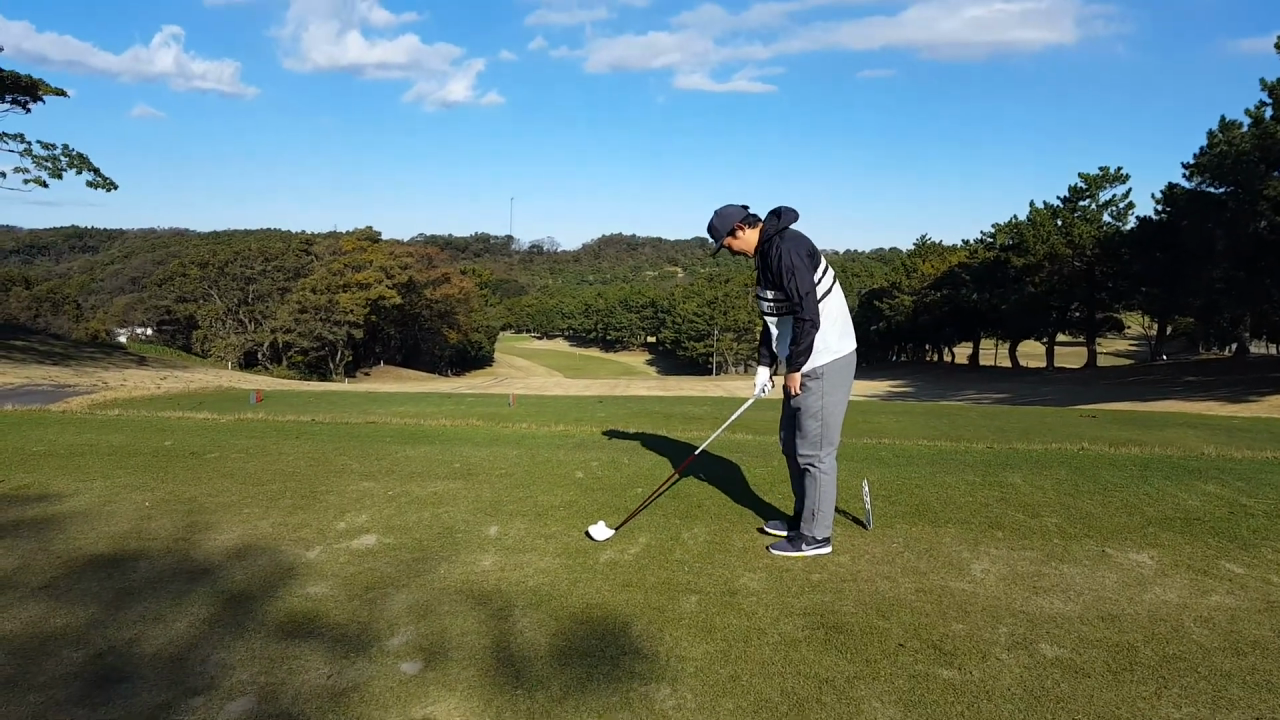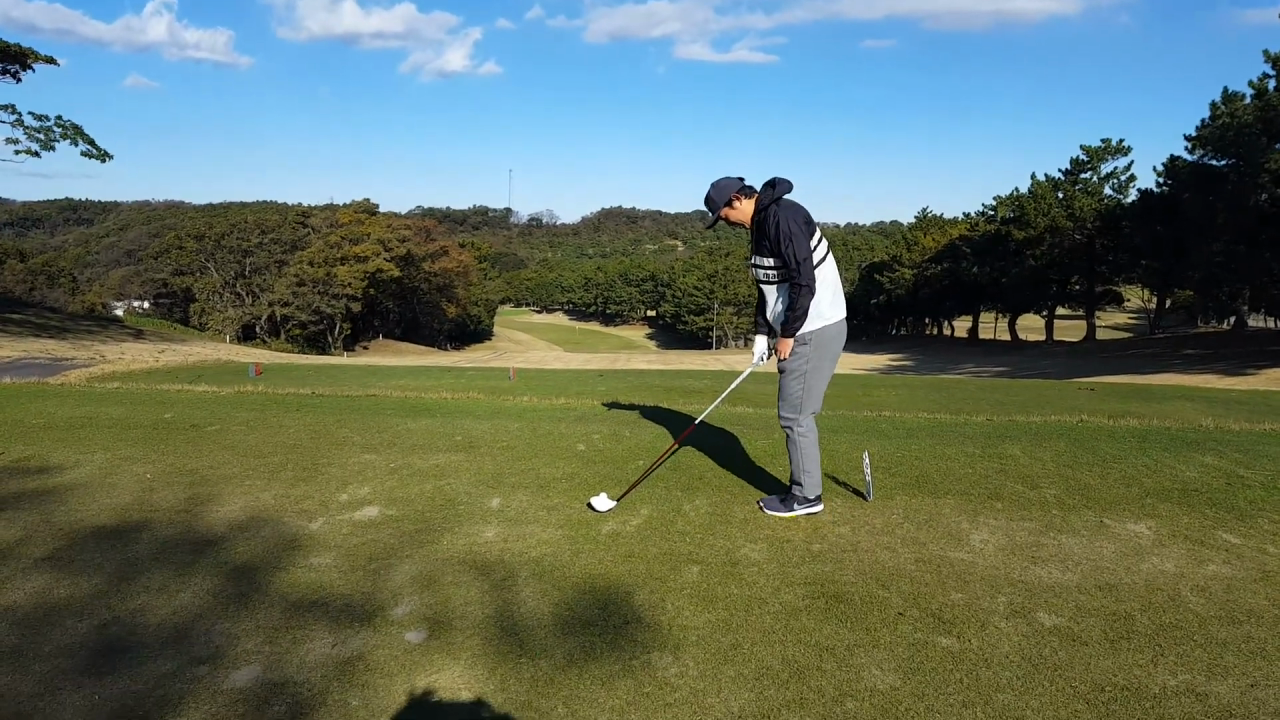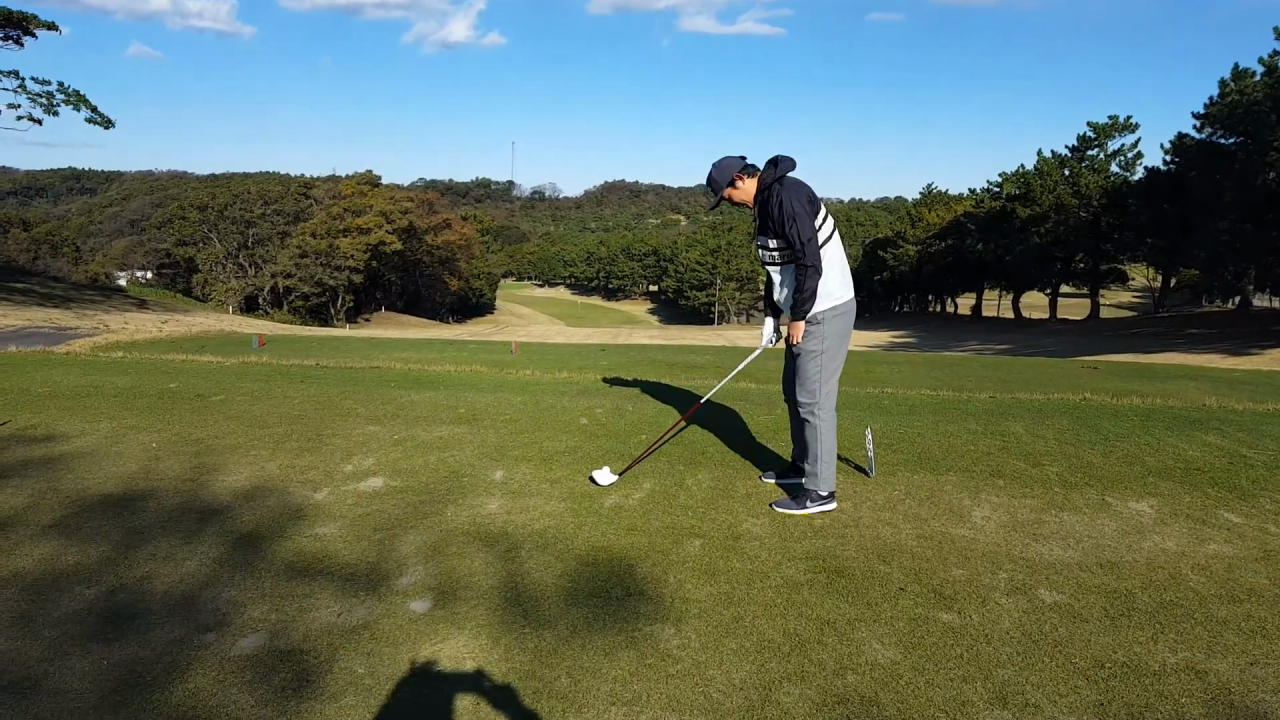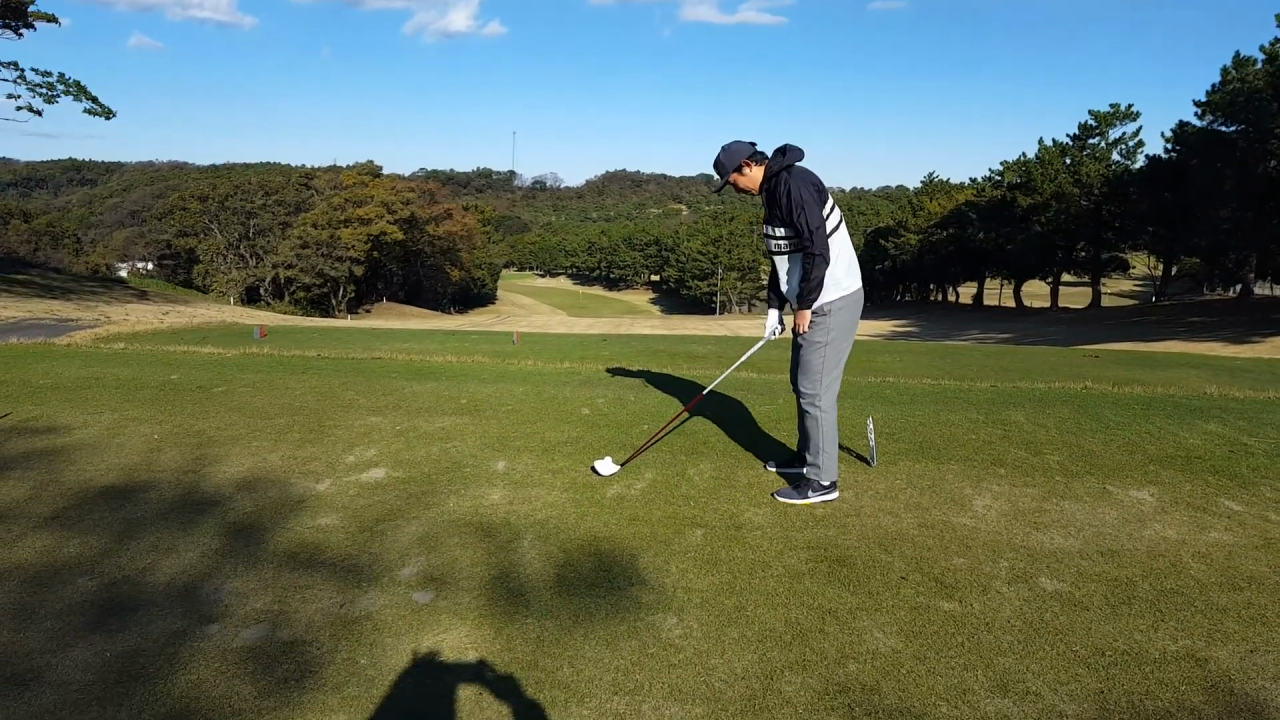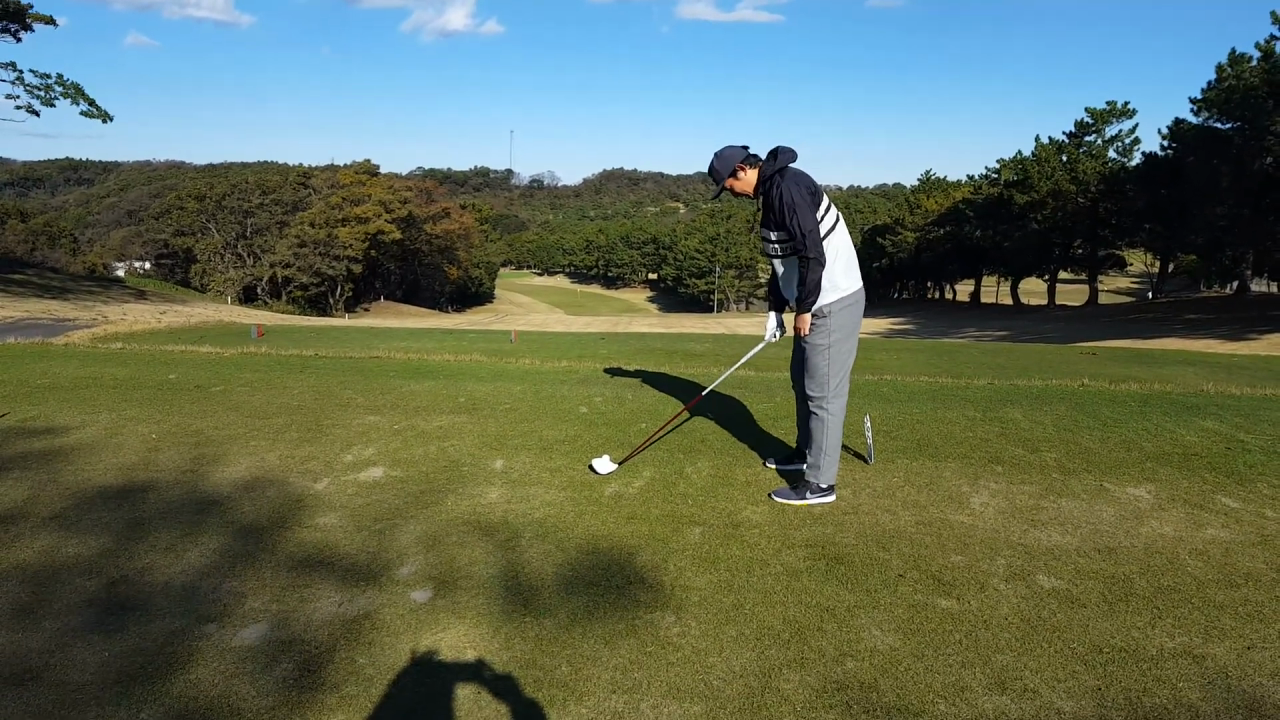
dt=0.5s
person 1, frame 1
left shoulder: (787, 249)
right shoulder: (767, 252)
left elbow: (808, 316)
right elbow: (775, 315)
left wrist: (793, 367)
right wrist: (765, 365)
left hip: (823, 361)
right hip: (805, 362)
left knee: (814, 451)
right knee: (792, 443)
left ankle: (815, 535)
right ankle: (802, 519)
person 1, frame 2
left shoulder: (784, 217)
right shoulder: (761, 225)
left elbow: (804, 282)
right elbow: (768, 286)
left wrist: (786, 333)
right wrist: (763, 334)
left hip: (815, 329)
right hip: (800, 329)
left knee: (796, 414)
right knee: (791, 413)
left ankle: (808, 495)
right ankle: (800, 489)
person 1, frame 3
left shoulder: (787, 195)
right shoulder: (766, 203)
left elbow: (810, 261)
left wrist: (798, 316)
right wrist: (771, 316)
left hip: (825, 310)
right hip: (807, 310)
left knee: (814, 399)
right knee: (795, 392)
left ankle: (820, 491)
right ankle: (802, 467)
person 1, frame 4
left shoulder: (794, 184)
right shoulder: (774, 190)
left elbow: (818, 250)
right elbow: (782, 257)
left wrist: (804, 305)
right wrist: (775, 308)
left hip: (831, 301)
right hip: (816, 301)
left knee: (816, 388)
right knee: (803, 382)
left ankle: (822, 480)
right ankle: (807, 456)
person 1, frame 5
left shoulder: (788, 187)
right shoulder: (771, 192)
left elbow: (812, 254)
right elbow: (784, 258)
left wrist: (803, 309)
right wrist: (775, 310)
left hip: (833, 302)
right hip: (818, 302)
left knee: (824, 392)
right knee: (804, 381)
left ankle: (820, 483)
right ankle: (806, 453)
